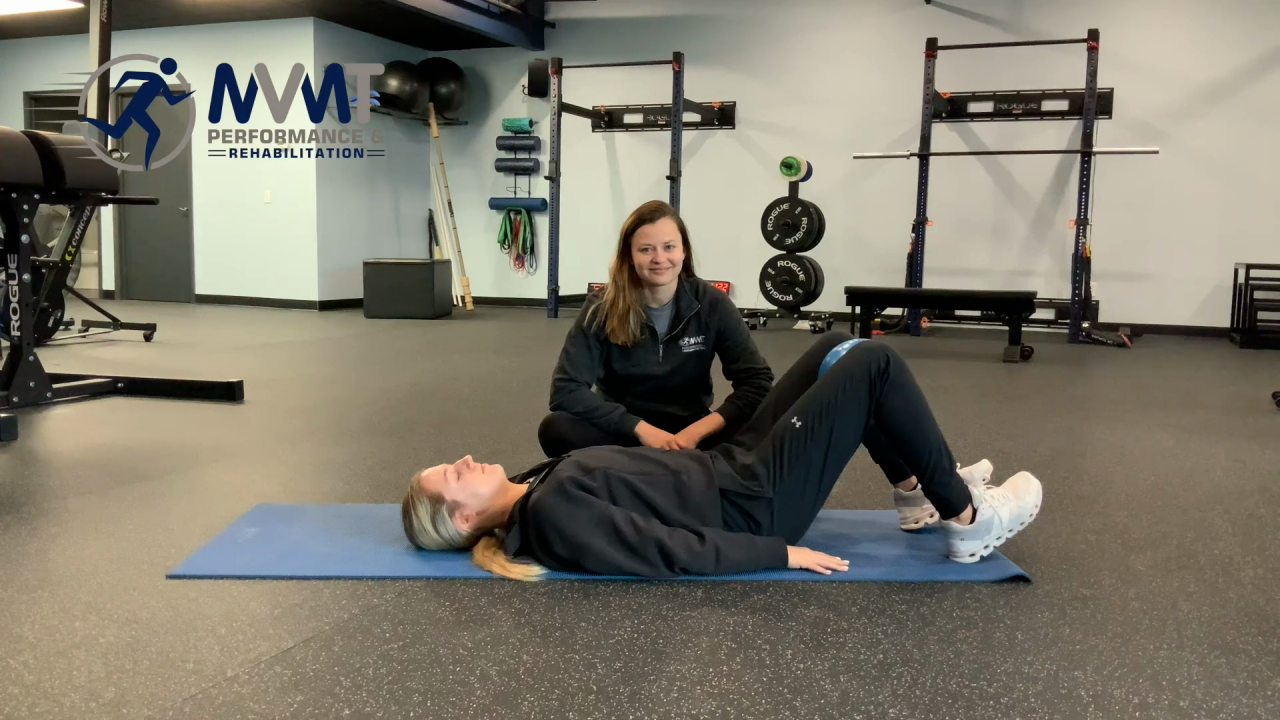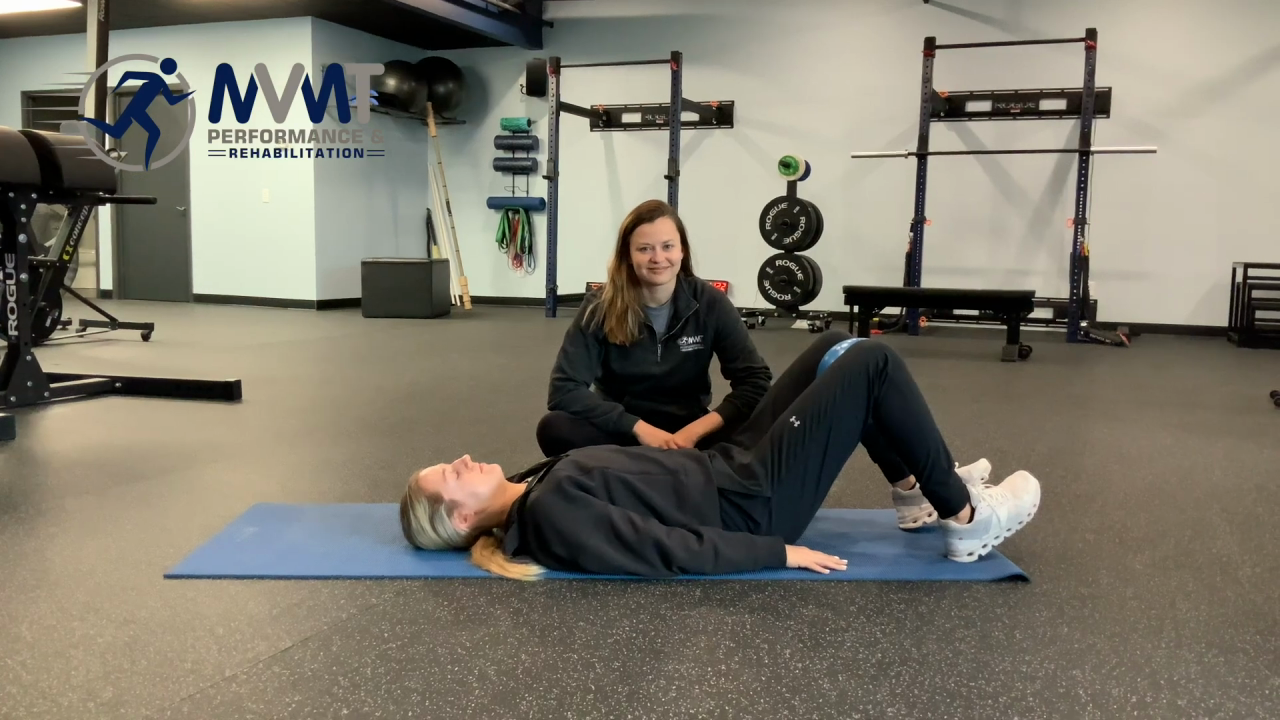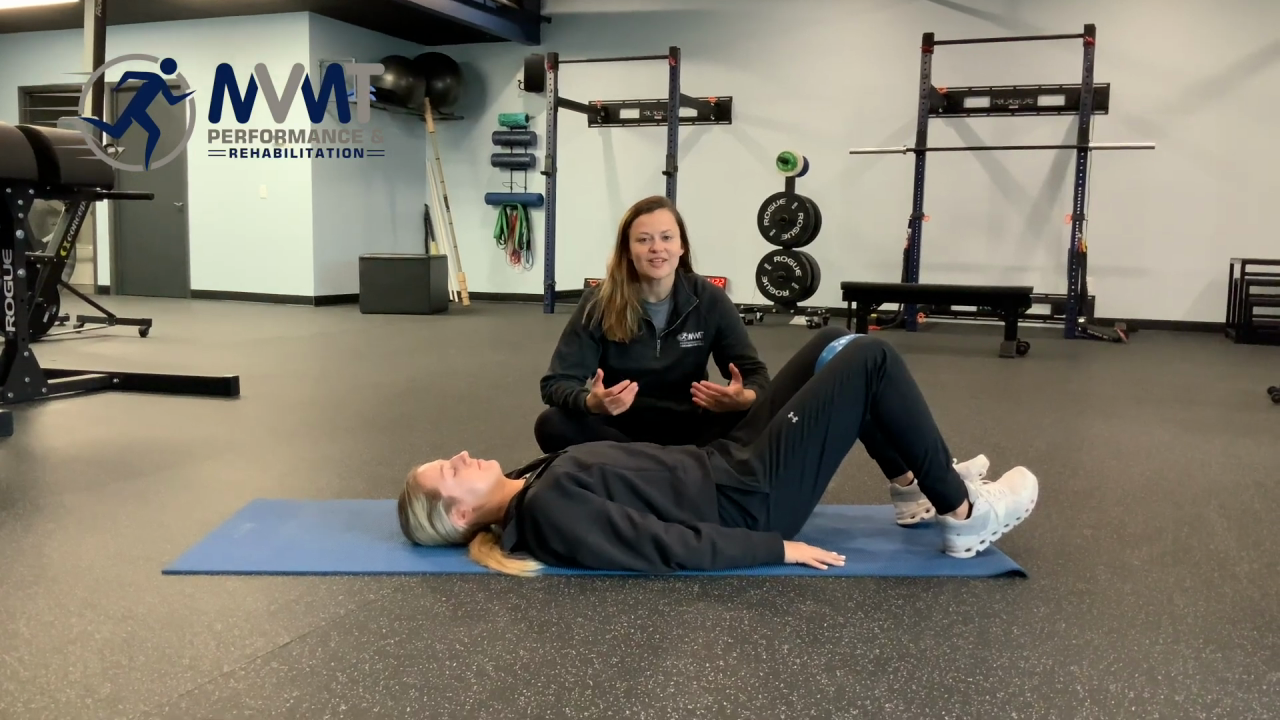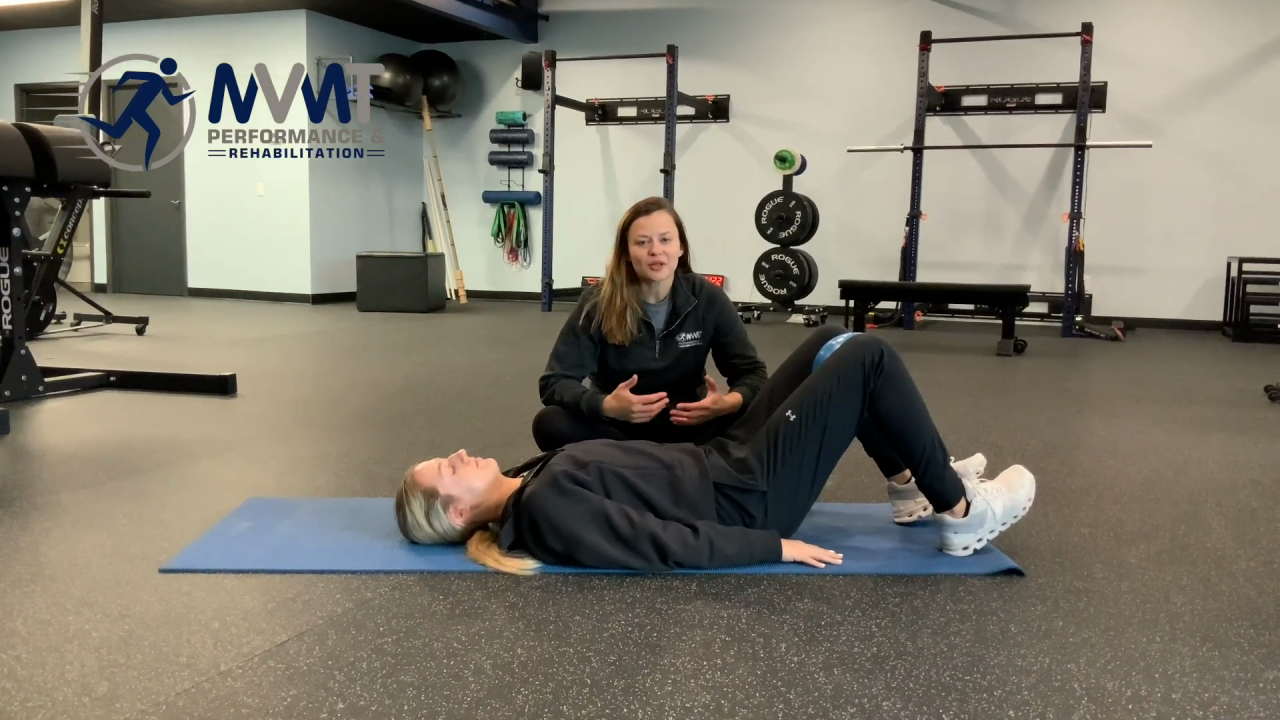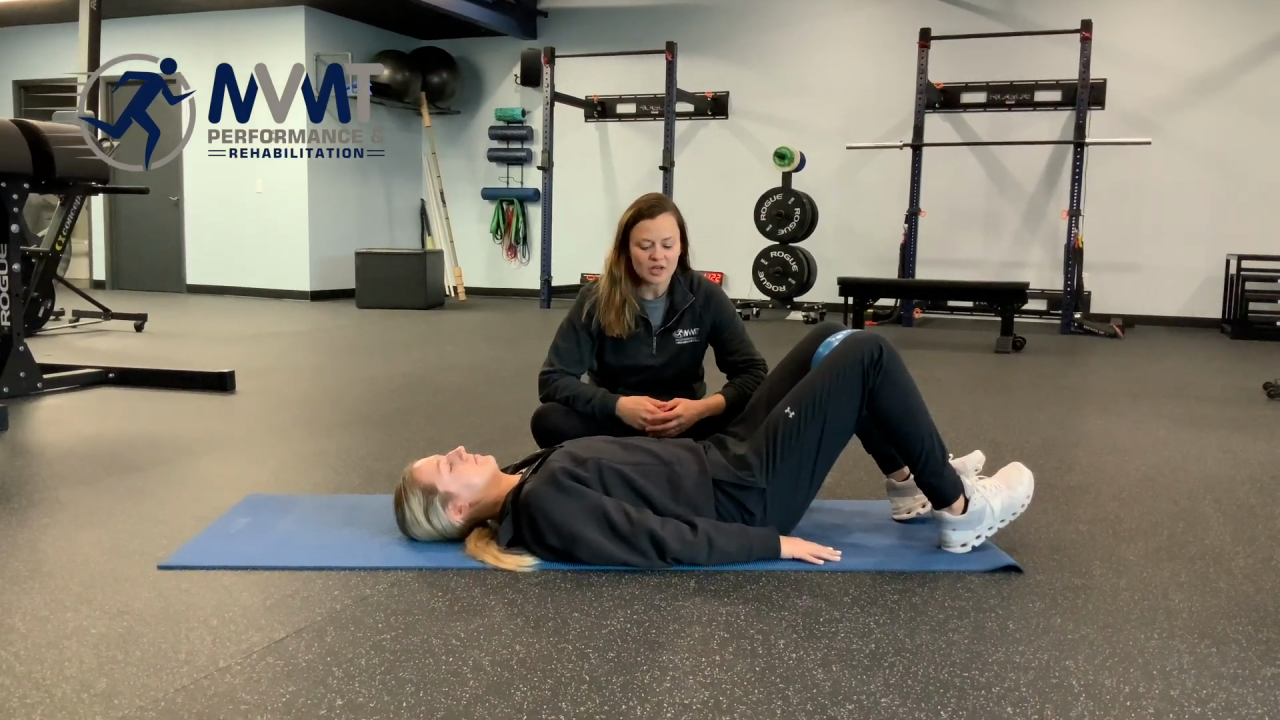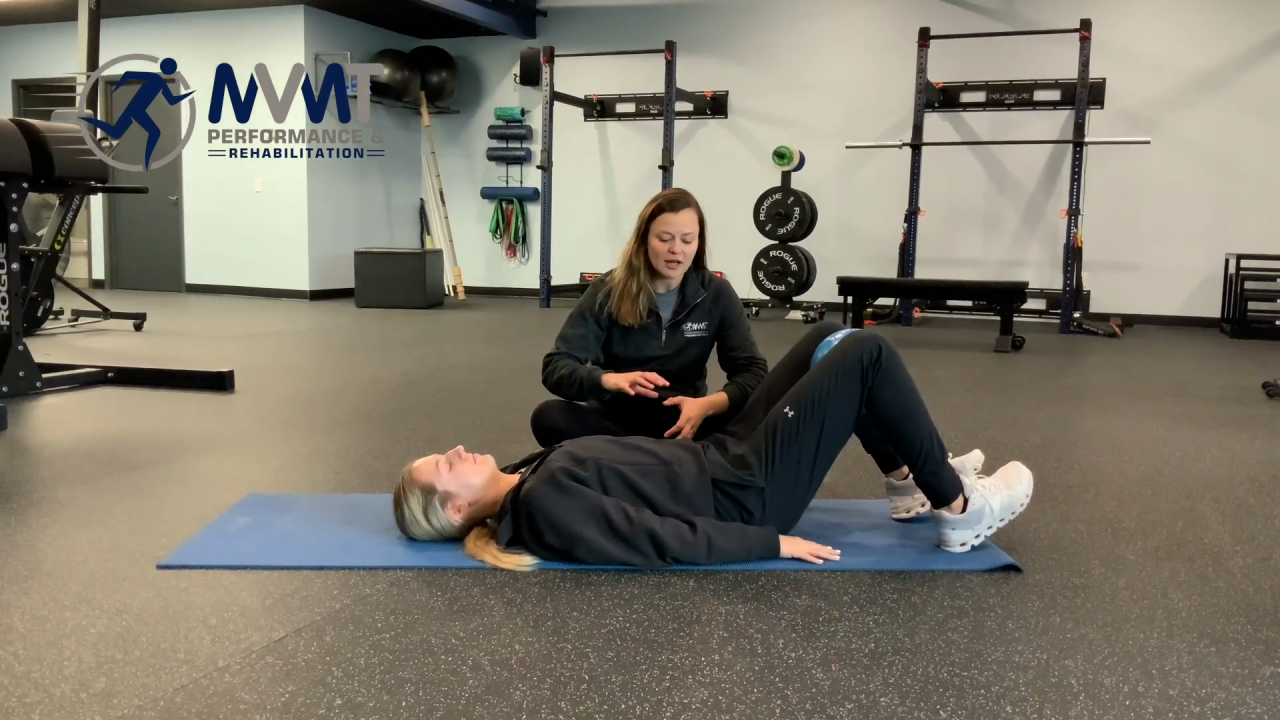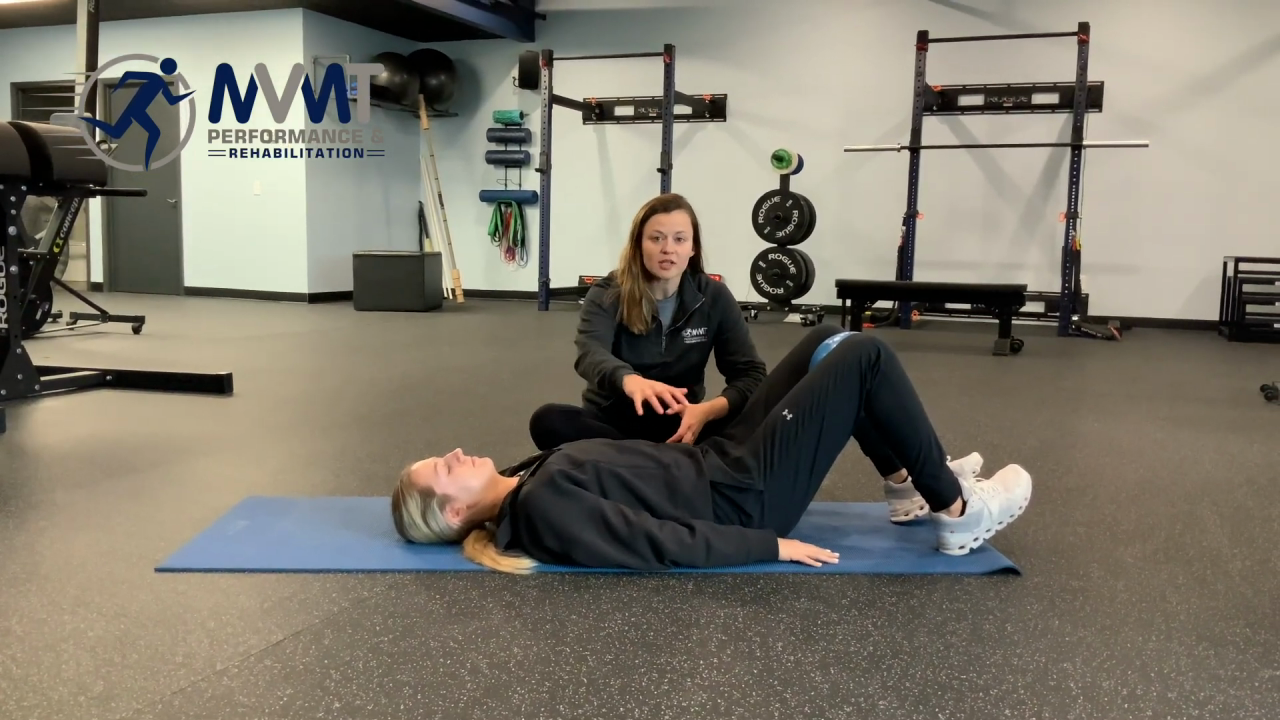
dt=0.7s
person 1, frame 1
left shoulder: (535, 488)
right shoulder: (551, 517)
right elbow: (675, 552)
right wrist: (782, 553)
left hip: (730, 469)
right hip: (755, 504)
left knee: (842, 351)
right knee: (876, 364)
left ankle: (925, 490)
right ankle: (967, 520)
person 1, frame 2
left shoulder: (533, 486)
right shoulder: (550, 515)
right elbow: (674, 550)
right wrist: (780, 553)
left hip: (725, 468)
right hip: (752, 505)
left knee: (838, 346)
right knee: (873, 363)
left ankle: (921, 489)
right ankle: (964, 518)
person 1, frame 3
left shoulder: (532, 482)
right shoulder: (548, 512)
right elbow: (673, 547)
right wrist: (778, 549)
left hip: (725, 466)
right hip: (752, 500)
left knee: (837, 343)
right knee: (872, 360)
left ankle: (917, 487)
right ankle: (963, 515)
person 1, frame 4
left shoulder: (530, 479)
right shoulder: (546, 509)
right elbow: (669, 543)
right wrist: (776, 546)
left hip: (720, 461)
right hip: (748, 497)
left knee: (833, 341)
right knee: (869, 357)
left ankle: (916, 484)
right ankle: (960, 511)
person 1, frame 5
left shoulder: (530, 476)
right shoulder: (544, 506)
right elbow: (668, 541)
right wrist: (775, 543)
left hip: (722, 460)
right hip: (748, 495)
left knee: (834, 336)
right knee: (868, 354)
left ankle: (918, 481)
right ankle: (959, 510)
person 1, frame 6
left shoulder: (528, 477)
right shoulder: (544, 505)
right elbow: (667, 540)
right wrist: (774, 543)
left hip: (719, 459)
right hip: (746, 495)
left knee: (832, 335)
right knee: (867, 353)
left ankle: (913, 480)
right ankle: (958, 509)
person 1, frame 7
left shoulder: (527, 479)
right shoulder: (542, 508)
right elbow: (666, 542)
right wrist: (773, 545)
left hip: (720, 464)
right hip: (746, 495)
left knee: (832, 341)
right knee: (866, 356)
left ankle: (914, 483)
right ankle: (958, 512)
person 2, frame 1
left shoulder: (712, 304)
right shoulder: (604, 307)
left elbow: (758, 382)
right elbow: (566, 391)
left wrist: (695, 432)
right wrist: (642, 429)
left hip: (689, 432)
right hip: (624, 432)
right knee: (555, 430)
person 2, frame 2
left shoulder: (710, 303)
right shoulder: (602, 306)
left elbow: (756, 381)
right elbow: (563, 389)
left wrist: (694, 432)
right wrist: (640, 428)
left hip: (687, 431)
right hip: (622, 432)
right knee: (554, 429)
person 2, frame 3
left shoulder: (710, 299)
right shoulder: (600, 302)
left elbow: (755, 374)
right elbow: (555, 383)
left wrist: (743, 399)
right wrist: (590, 402)
left hip: (687, 428)
right hip: (619, 429)
right knee: (551, 425)
person 2, frame 4
left shoulder: (708, 299)
right shoulder: (599, 301)
left elbow: (753, 373)
right elbow: (553, 383)
left wrist: (727, 403)
right wrist: (606, 405)
left hip: (685, 428)
right hip: (616, 428)
right knee: (549, 423)
person 2, frame 5
left shoulder: (706, 297)
right shoulder: (597, 298)
left elbow: (753, 373)
right elbow: (553, 380)
left wrist: (703, 407)
right wrist: (617, 403)
left hip: (682, 425)
right hip: (614, 424)
right knee: (547, 420)
person 2, frame 6
left shoulder: (716, 293)
right shoulder: (608, 291)
left elbow: (753, 371)
right elbow: (555, 366)
left wrist: (707, 405)
right wrist: (609, 379)
left hip: (682, 421)
right hip: (614, 419)
right knee: (547, 417)
person 2, frame 7
left shoulder: (713, 297)
right shoulder: (608, 295)
left elbow: (752, 374)
right elbow: (591, 354)
left wrist: (707, 411)
right wrist: (630, 381)
left hip: (680, 426)
right hip: (612, 423)
right knee: (547, 421)
